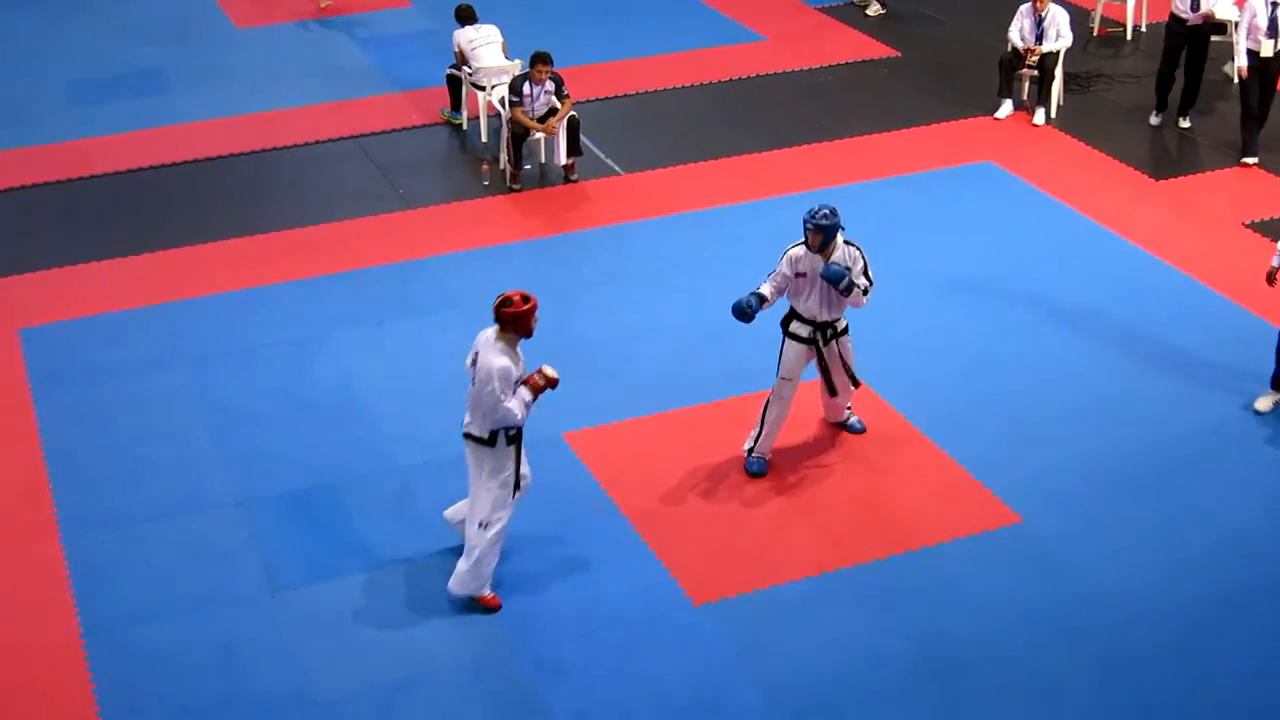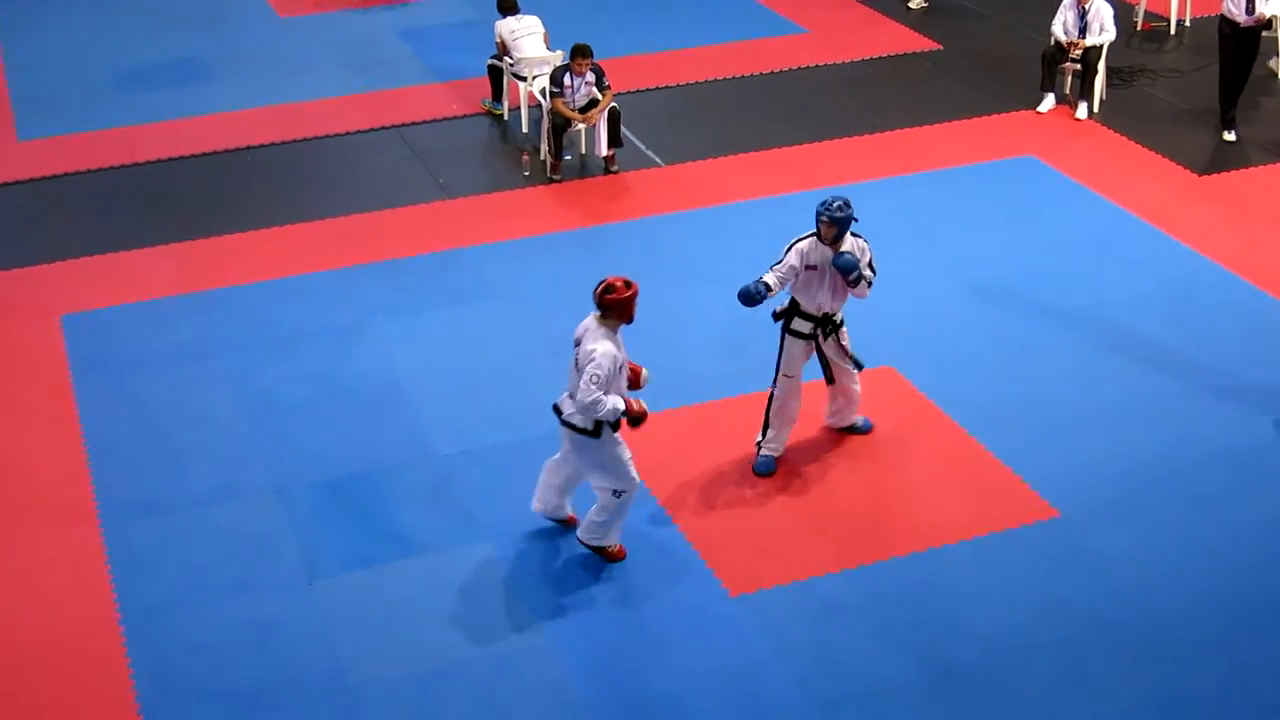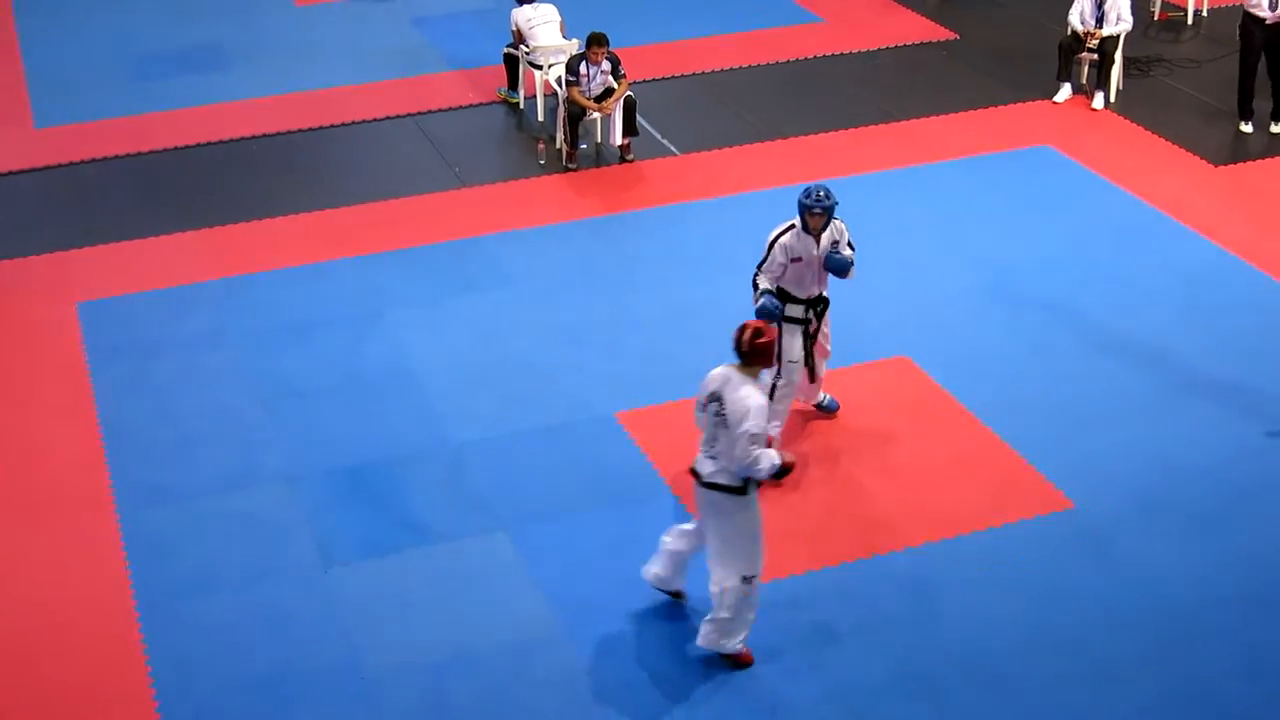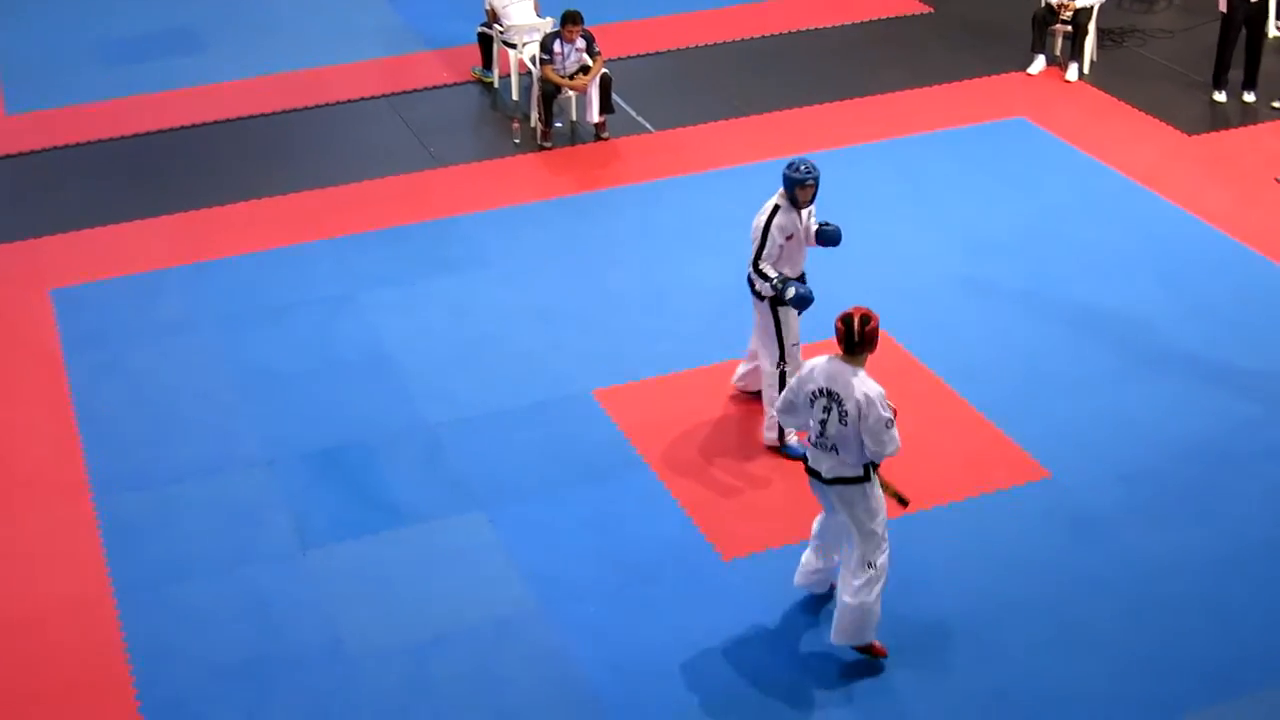
dt=0.5s
person 1, frame 1
left shoulder: (489, 335)
right shoulder: (499, 365)
right elbow: (503, 414)
left wrist: (523, 383)
right wrist: (531, 391)
left hip: (481, 430)
right hip: (491, 440)
left knee: (516, 482)
right knee: (492, 509)
left ankle: (464, 517)
right ankle: (470, 584)
person 1, frame 2
left shoulder: (591, 323)
right shoulder: (604, 351)
right elbow: (590, 402)
left wrist: (623, 368)
right wrist: (626, 405)
left hip: (571, 415)
right hip: (591, 428)
left knee: (572, 462)
right knee: (624, 483)
left ankle: (552, 506)
right ankle: (596, 537)
person 1, frame 3
left shoulder: (717, 376)
right shoulder: (753, 402)
right elbow: (746, 460)
right wrist: (776, 461)
left hip: (704, 474)
right hip: (733, 489)
left knee: (701, 529)
right knee: (741, 566)
left ankle: (663, 574)
right ankle: (721, 641)
person 1, frame 4
left shoulder: (813, 368)
right shoulder: (869, 392)
left elbow: (785, 412)
right elbow: (884, 446)
right wrist: (888, 419)
left hip: (816, 467)
right hip: (853, 479)
left knee: (833, 520)
right knee: (868, 550)
left ankle: (816, 577)
right ankle: (854, 632)
person 2, frame 1
left shoulder: (852, 254)
right shoulder: (795, 255)
left elbow: (861, 297)
right elbow: (775, 285)
left wrist: (846, 284)
right wrist: (756, 299)
left hip: (834, 330)
right hip: (799, 331)
left knee: (842, 379)
right knee: (782, 391)
left ankle: (839, 415)
right ankle: (758, 449)
person 2, frame 2
left shoulder: (858, 246)
right shoulder: (803, 247)
left elbow: (864, 290)
right elbow: (779, 274)
left wrist: (854, 275)
right wrist: (761, 287)
left hip: (831, 323)
right hip: (799, 325)
left knee: (846, 373)
right knee: (786, 385)
left ankle: (844, 418)
right ankle: (769, 448)
person 2, frame 3
left shoulder: (836, 227)
right shoulder: (784, 238)
left elbow: (846, 256)
right elbow: (763, 272)
left wrist: (845, 262)
right wrist: (763, 295)
left hip: (816, 306)
right hip: (789, 310)
left knee: (817, 353)
right knee: (788, 371)
left ankle: (812, 396)
right ankle: (768, 435)
person 2, frame 4
left shoulder: (804, 206)
right shoulder: (772, 218)
right elbow: (758, 266)
left wrist: (822, 233)
right wrist: (785, 289)
left hip: (791, 283)
right hip: (774, 293)
left knee: (767, 342)
right knee: (785, 359)
left ankle: (748, 381)
right ankle: (779, 434)
